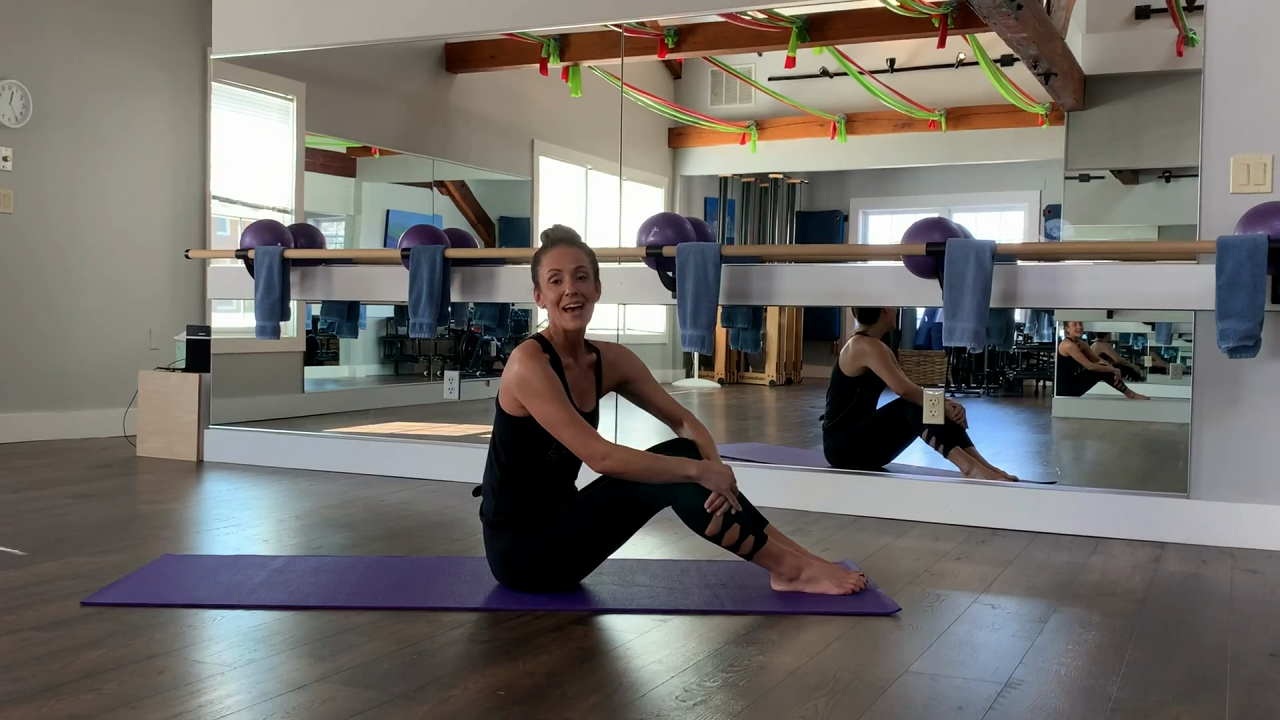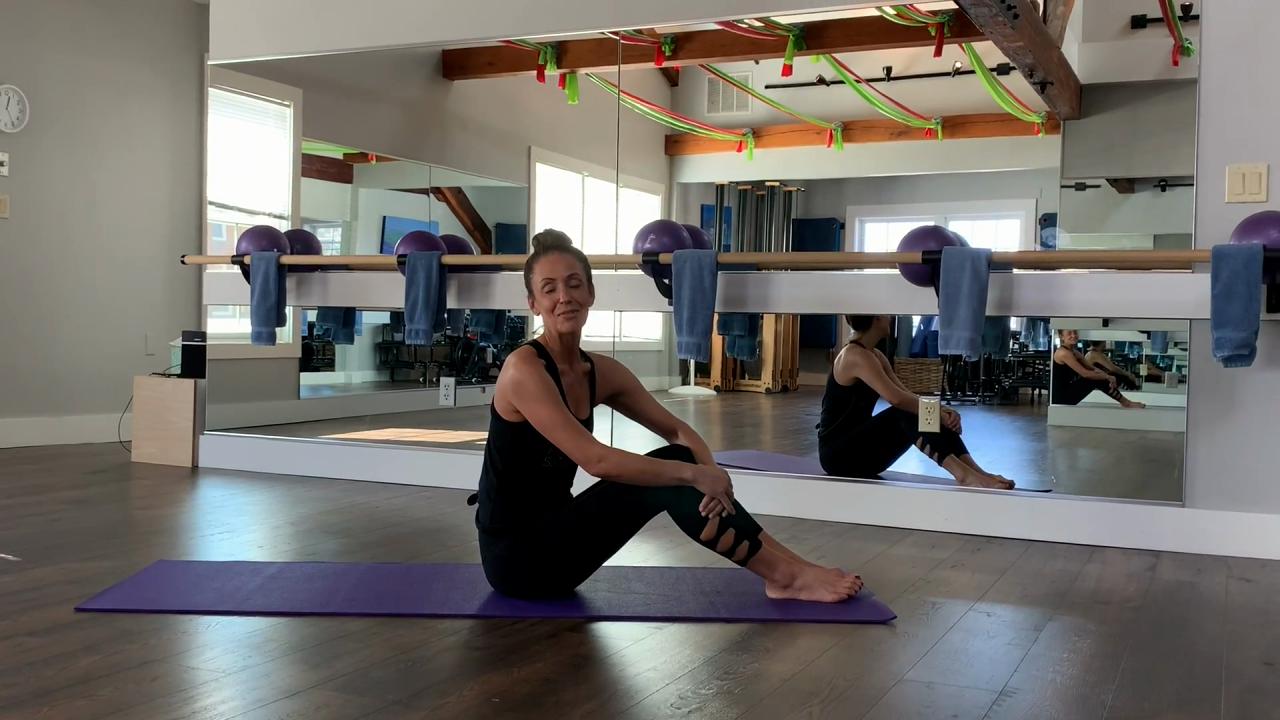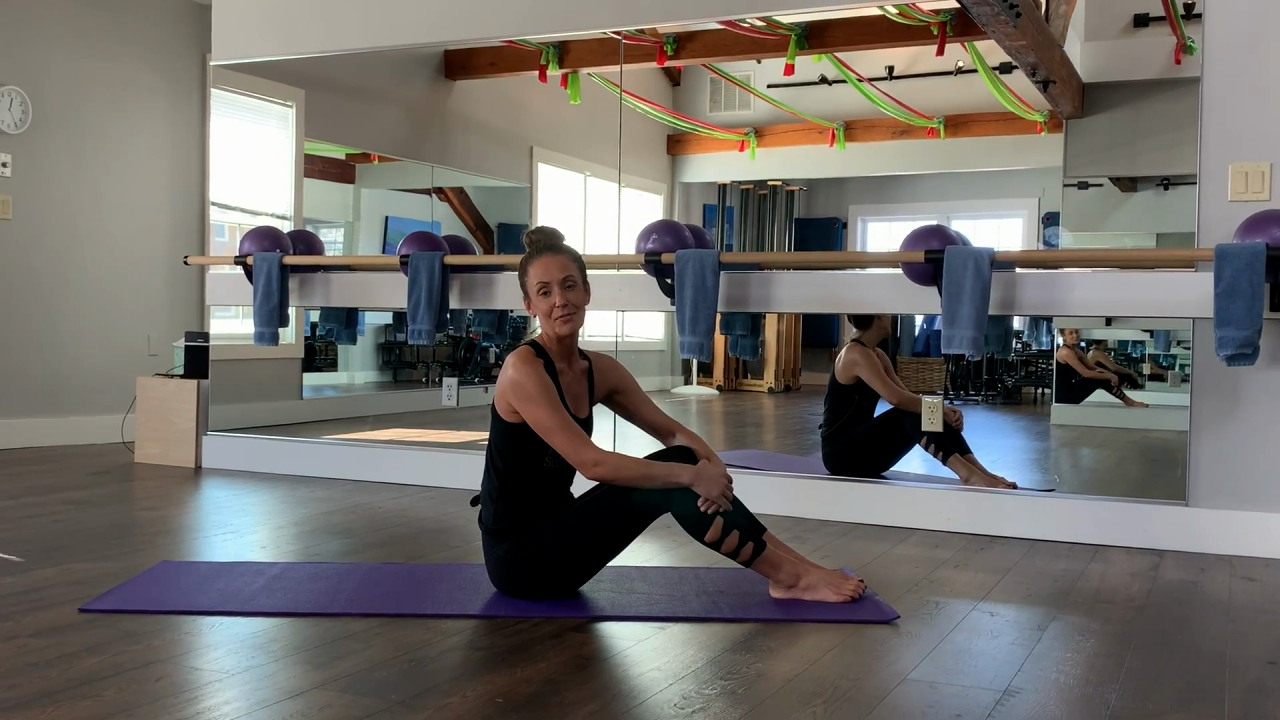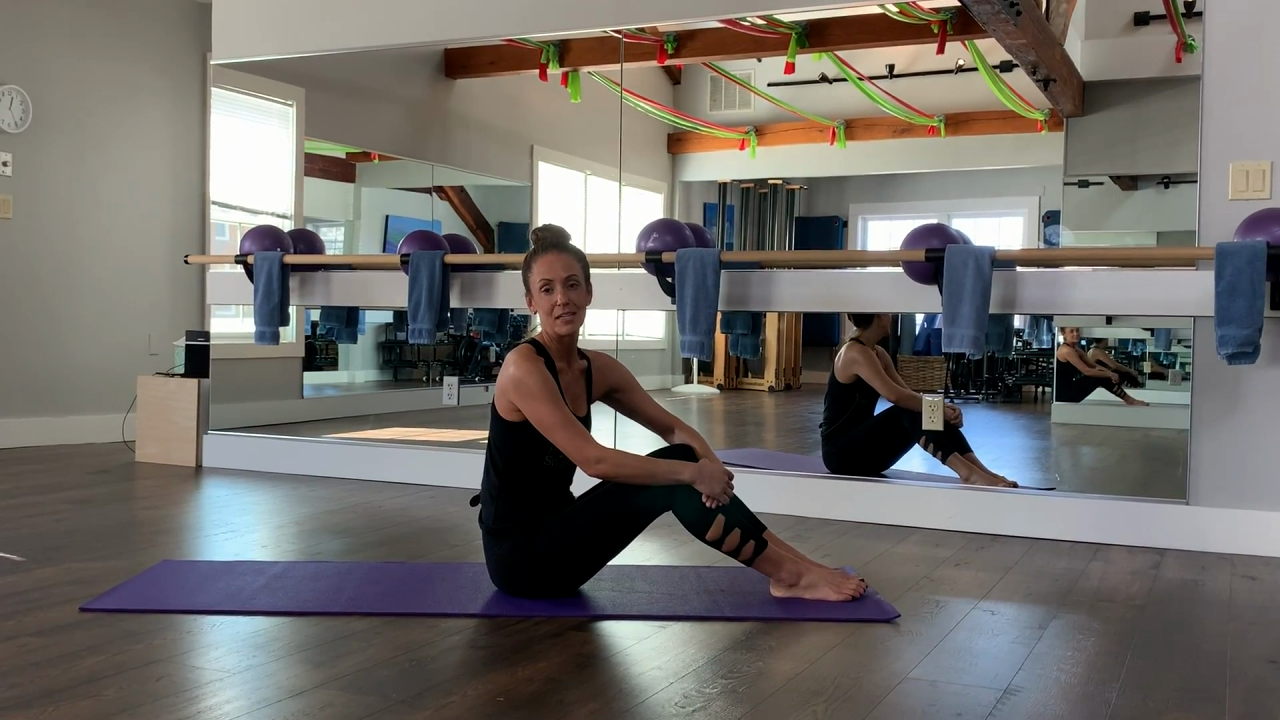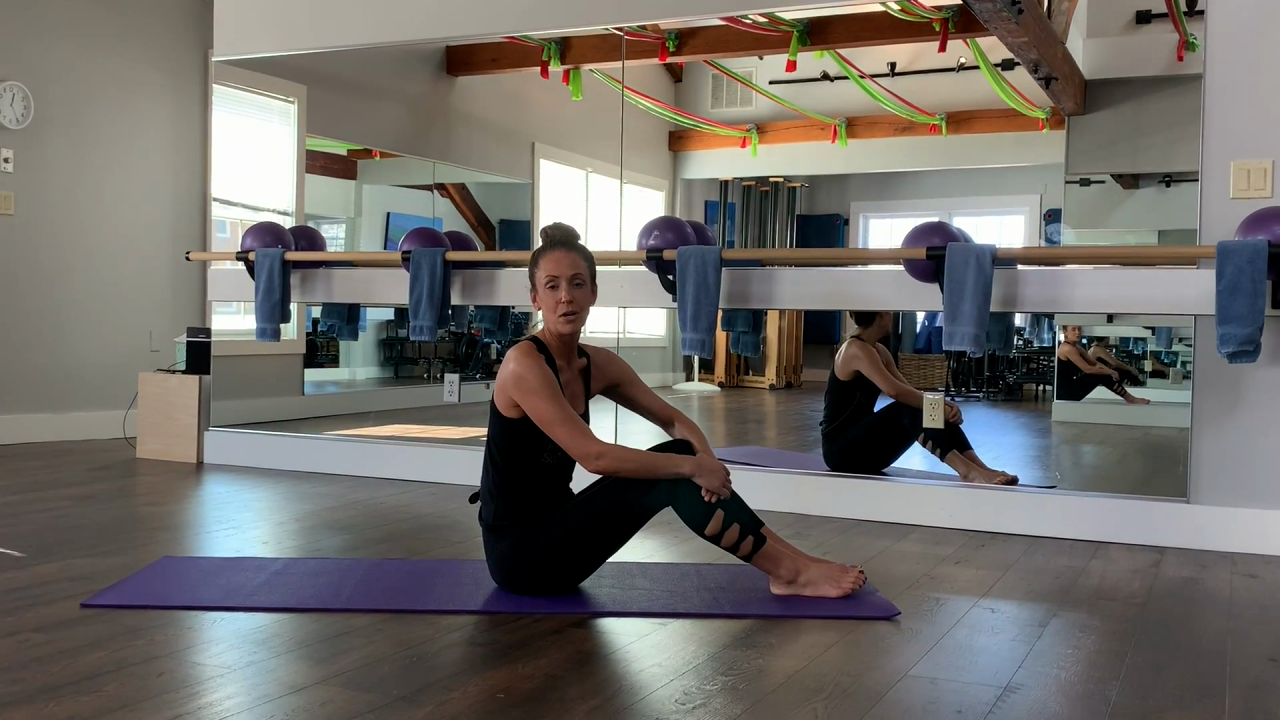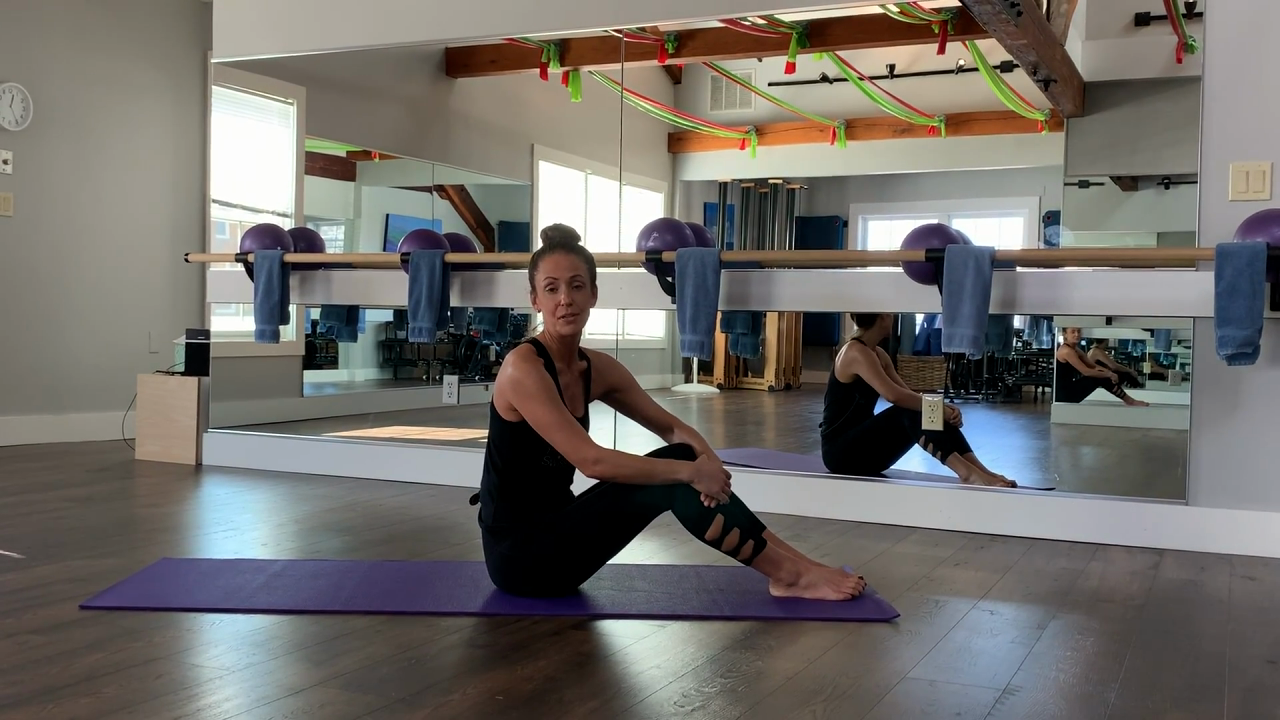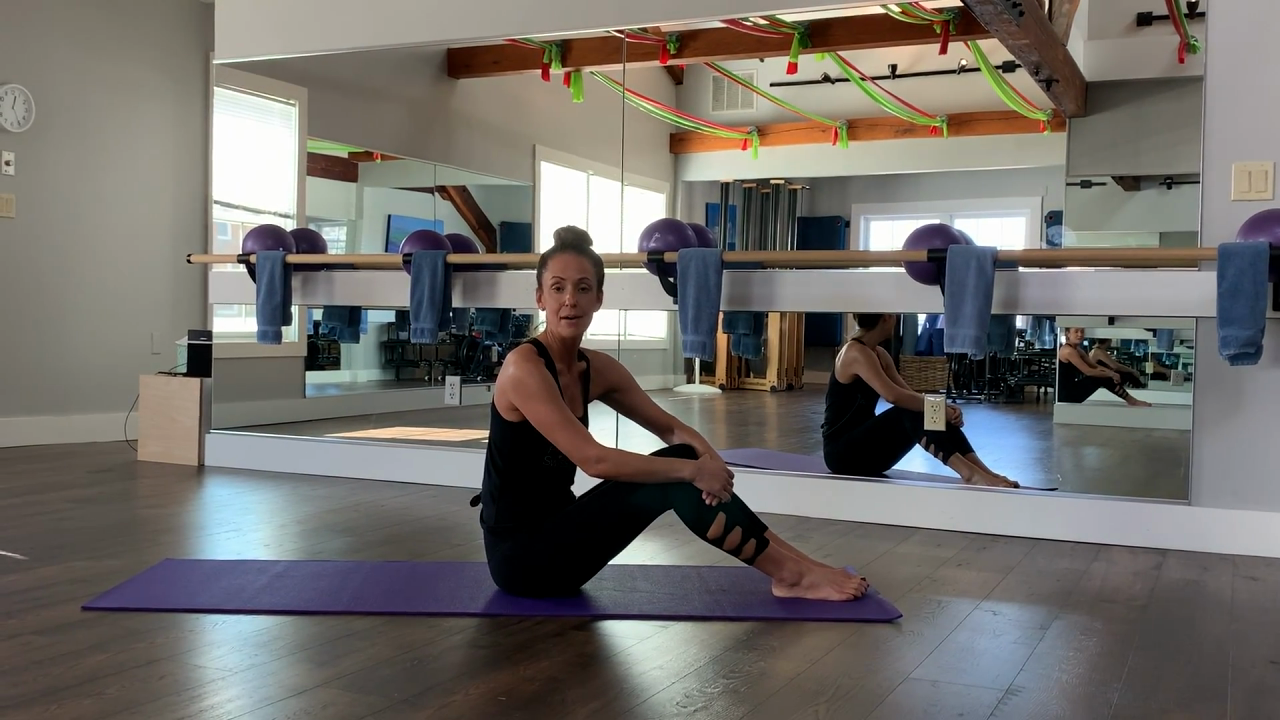
dt=0.7s
person 1, frame 1
left shoulder: (611, 360)
right shoulder: (530, 363)
left elbow: (682, 420)
right elbow: (600, 456)
left wrist: (713, 466)
right wrist: (699, 471)
left hip: (555, 527)
right hip: (520, 549)
left knee: (681, 459)
right knee: (676, 469)
left ankle: (794, 561)
right ankle: (792, 568)
person 1, frame 2
left shoulder: (602, 372)
right shoulder: (525, 368)
left elbow: (676, 431)
right elbow: (597, 460)
left wrist: (706, 472)
right wrist: (694, 474)
left hip: (551, 532)
right hip: (516, 554)
left knee: (673, 467)
right knee: (670, 478)
left ankle: (787, 567)
right ankle: (786, 574)
person 1, frame 3
left shoulder: (598, 369)
right shoulder: (524, 369)
left elbow: (671, 432)
right elbow: (592, 463)
left wrist: (711, 464)
right wrist: (690, 476)
left hip: (552, 534)
right hip: (520, 556)
left knee: (680, 464)
right knee: (674, 481)
left ankle: (792, 568)
right ankle: (790, 575)
person 1, frame 4
left shoulder: (597, 368)
right shoulder: (524, 367)
left elbow: (672, 428)
right elbow: (594, 460)
left wrist: (709, 463)
right wrist: (691, 473)
left hip: (552, 531)
right hip: (519, 553)
left knee: (679, 463)
right knee: (676, 473)
left ankle: (789, 567)
right ankle: (791, 574)
person 1, frame 5
left shoulder: (597, 363)
right shoulder: (524, 364)
left elbow: (673, 420)
right elbow: (594, 456)
left wrist: (703, 457)
right wrist: (690, 465)
left hip: (552, 528)
right hip: (519, 551)
left knee: (679, 459)
right knee: (673, 472)
left ankle: (789, 563)
right ankle: (789, 570)
person 1, frame 6
left shoulder: (597, 368)
right shoulder: (524, 367)
left elbow: (671, 428)
right elbow: (592, 460)
left wrist: (707, 459)
right wrist: (689, 471)
left hip: (553, 529)
right hip: (519, 553)
left knee: (681, 461)
right knee: (674, 479)
left ankle: (790, 565)
right ankle: (790, 573)
person 1, frame 7
left shoulder: (597, 368)
right shoulder: (525, 367)
left elbow: (671, 429)
right elbow: (594, 460)
left wrist: (708, 458)
right wrist: (691, 470)
left hip: (554, 531)
right hip: (520, 553)
left knee: (682, 463)
right knee: (676, 478)
left ankle: (792, 567)
right ankle: (793, 574)
person 2, frame 1
left shoulder: (879, 348)
right shoulder: (865, 346)
left elbow: (912, 389)
right elbow: (903, 389)
left wrist: (945, 404)
right wrist: (942, 406)
left hip: (866, 441)
right hip: (842, 446)
right knee: (913, 407)
left ankle: (982, 466)
right ankle: (970, 467)
person 2, frame 2
left shoulder: (875, 355)
right shoulder: (856, 356)
left elbow: (907, 395)
right elbow: (896, 398)
left wrist: (940, 410)
left hip: (861, 449)
right hip: (837, 453)
left knee: (921, 415)
right knee: (907, 414)
left ankle: (976, 473)
right ankle: (964, 475)
person 2, frame 3
left shoulder: (877, 355)
right shoulder: (857, 354)
left elbow: (907, 396)
right elbow: (897, 399)
left wrist: (942, 410)
right wrist: (941, 412)
left hip: (864, 450)
right hip: (840, 453)
left knee: (922, 413)
right knee: (911, 414)
left ankle: (981, 473)
right ankle: (969, 474)
person 2, frame 4
left shoulder: (878, 353)
right shoulder: (856, 353)
left elbow: (907, 393)
right elbow: (895, 396)
left wrist: (942, 408)
left hip: (864, 448)
right hip: (840, 451)
left knee: (922, 412)
right knee: (910, 413)
left ankle: (981, 471)
right ankle: (969, 473)
person 2, frame 5
left shoulder: (879, 351)
right shoulder: (856, 349)
left elbow: (909, 391)
right elbow: (895, 391)
left wrist: (943, 405)
left hip: (865, 445)
right hip: (840, 449)
left knee: (921, 409)
right knee: (909, 409)
left ankle: (979, 469)
right ankle: (967, 471)
person 2, frame 6
left shoulder: (878, 354)
right shoulder: (856, 352)
left elbow: (908, 394)
right elbow: (894, 395)
left wrist: (942, 408)
left hip: (864, 447)
right hip: (840, 451)
right knee: (911, 413)
left ankle: (981, 472)
right ankle: (968, 473)
person 2, frame 7
left shoulder: (879, 354)
right shoulder: (856, 352)
left elbow: (909, 394)
right elbow: (894, 396)
left wrist: (943, 408)
left hip: (866, 447)
right hip: (842, 451)
left knee: (922, 412)
right knee: (911, 414)
left ankle: (982, 472)
right ankle: (969, 473)
